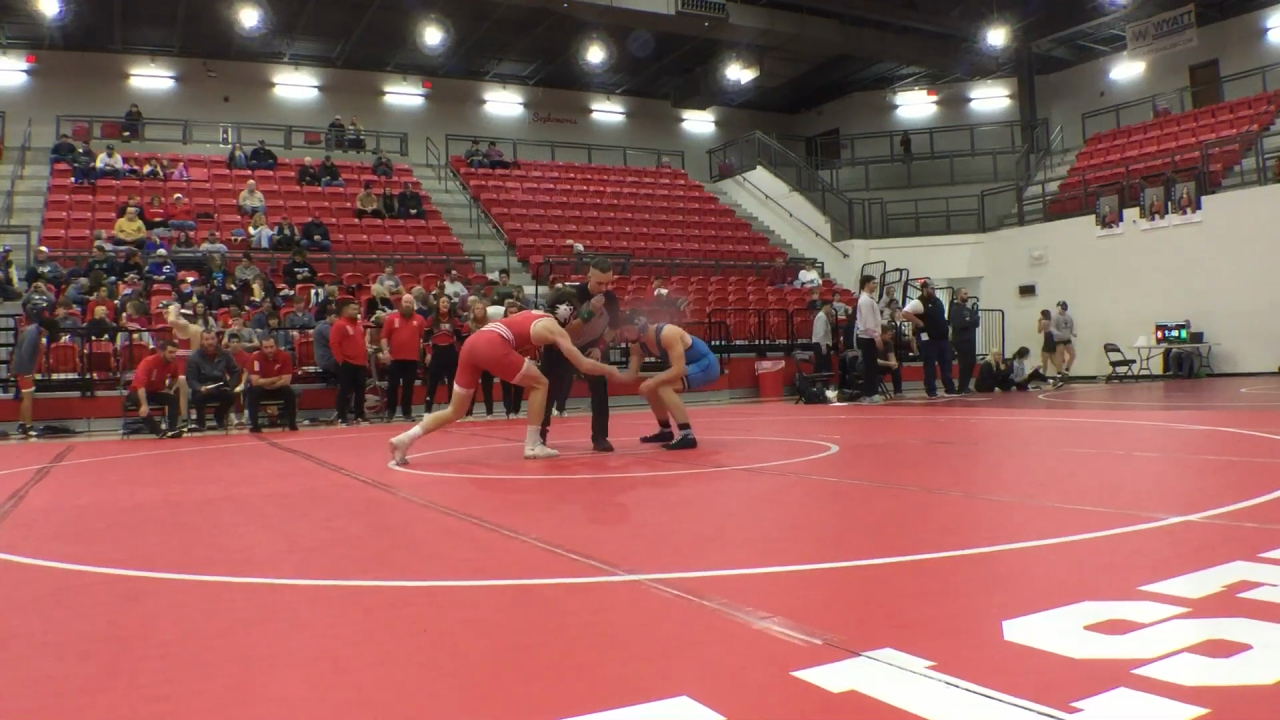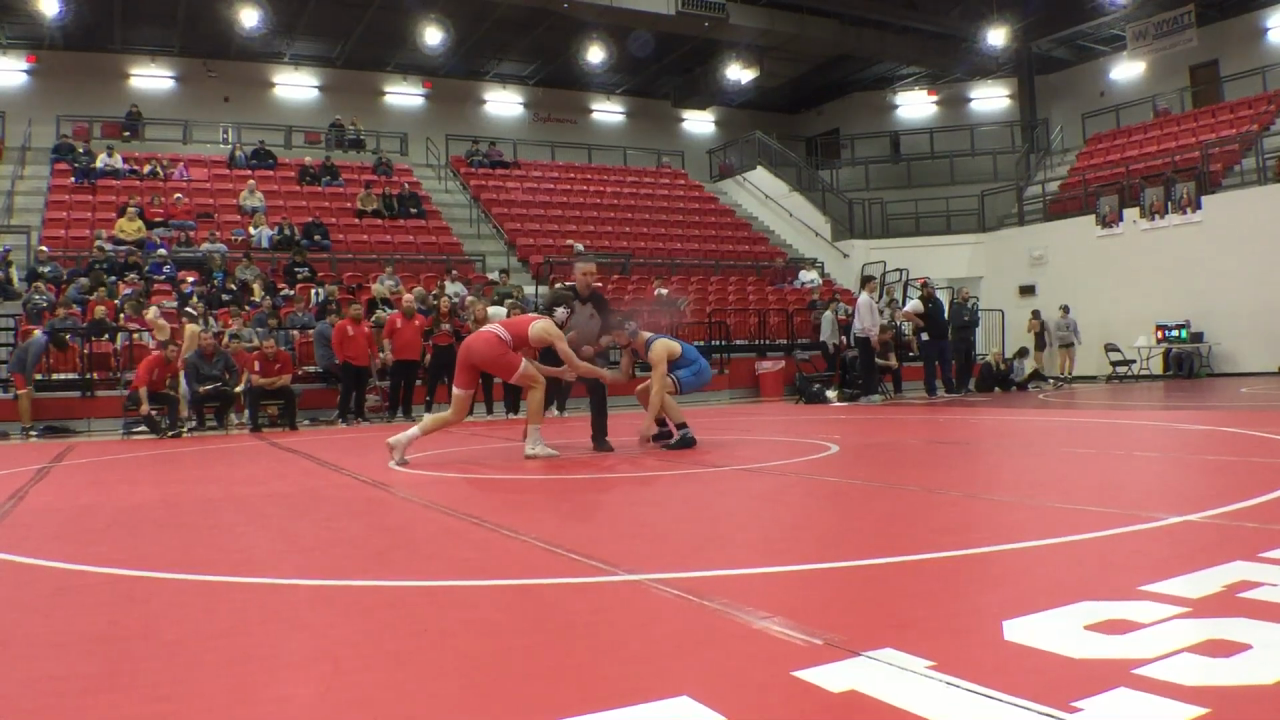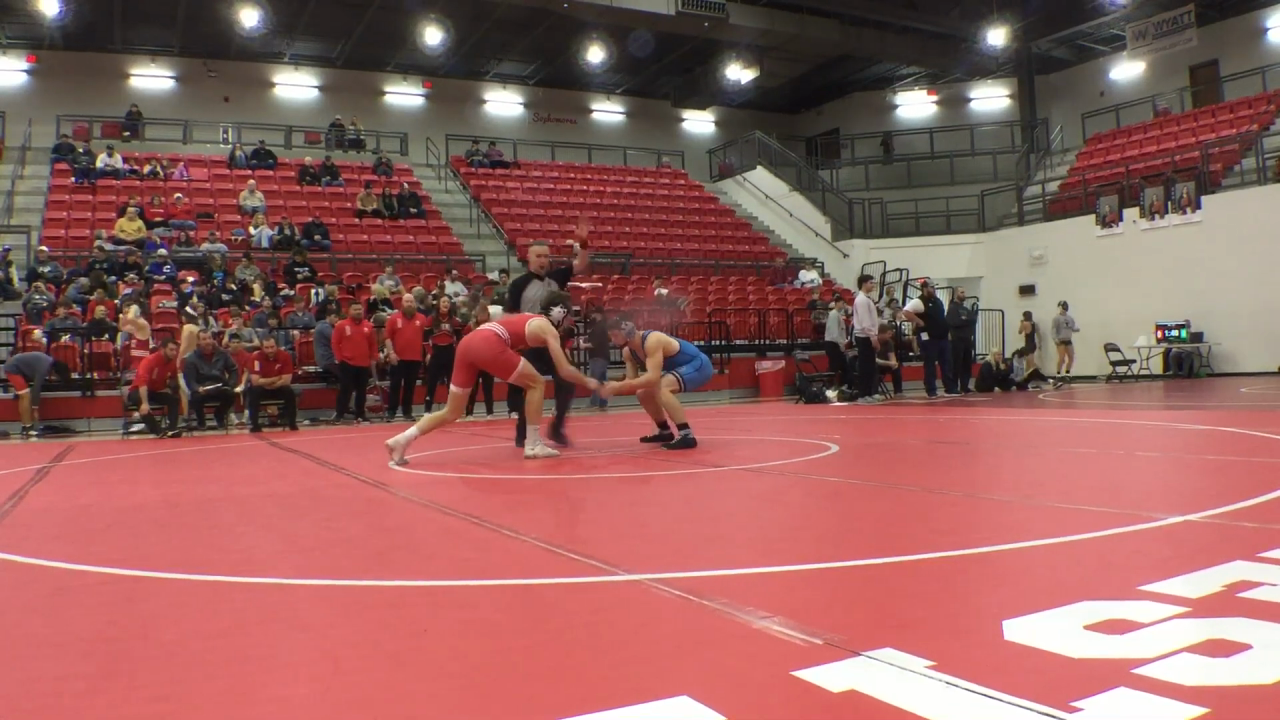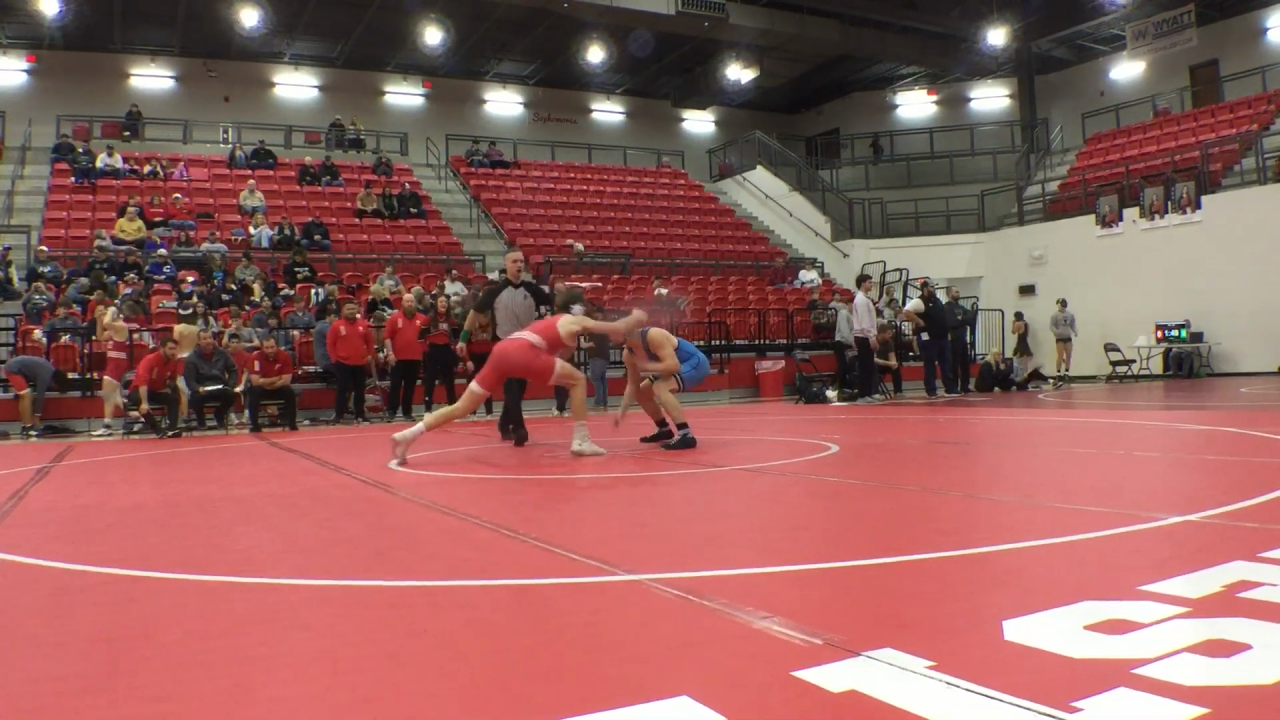
dt=0.3s
person 1, frame 1
left shoulder: (533, 315)
right shoulder: (555, 328)
right elbow: (584, 364)
left wrist: (527, 365)
right wrist: (609, 370)
left hip: (472, 343)
right hip: (492, 346)
left knee: (455, 411)
right knee: (539, 384)
left ankle: (405, 439)
right ankle: (533, 446)
person 1, frame 2
left shoulder: (532, 320)
right shoulder: (553, 330)
left elbow: (522, 362)
right elbow: (578, 366)
left wrist: (557, 372)
right wrist: (602, 373)
left hip: (470, 344)
right hip: (489, 346)
left knee: (455, 415)
right knee: (537, 384)
left ankle: (402, 440)
right ankle: (533, 445)
person 1, frame 3
left shoulder: (528, 318)
right shoulder: (549, 329)
right elbow: (565, 370)
right wrist: (588, 383)
left hip: (469, 344)
right hip: (488, 346)
left knee: (451, 411)
right knee: (535, 384)
left ankle: (401, 441)
right ankle: (533, 445)
person 1, frame 4
left shoulder: (549, 321)
right shoulder: (575, 321)
right elbow: (615, 329)
right wrist: (635, 319)
left hip: (502, 349)
right hip: (522, 354)
left knee: (461, 408)
right knee: (578, 380)
left ankle: (406, 437)
right ankle: (581, 441)
person 2, frame 1
left shoulder: (611, 300)
right shoulder: (572, 295)
left elbow: (613, 327)
right elbow: (565, 328)
left wrist: (600, 347)
right wrist: (590, 311)
left hip: (589, 347)
right hip: (560, 347)
left knee: (599, 386)
right knee: (549, 390)
left ankle: (600, 438)
right ankle: (539, 435)
person 2, frame 2
left shoulder: (600, 301)
left wrist: (594, 348)
left hip: (585, 352)
right hip: (555, 353)
left knee: (598, 389)
right knee: (546, 394)
left ankle: (600, 438)
person 2, frame 3
left shoulder: (556, 277)
right shoulder: (519, 284)
left elbow: (580, 266)
right elbow: (508, 315)
left wrist: (582, 242)
right hip: (529, 344)
left knee: (566, 386)
left ankle: (557, 427)
right ankle: (523, 433)
person 2, frame 4
left shoulder: (532, 289)
right shoulder: (495, 290)
left elbow: (555, 303)
right elbow: (475, 312)
right wrist: (464, 338)
left knee: (517, 389)
right knee: (512, 388)
left ankle: (506, 425)
right ankle: (518, 430)
